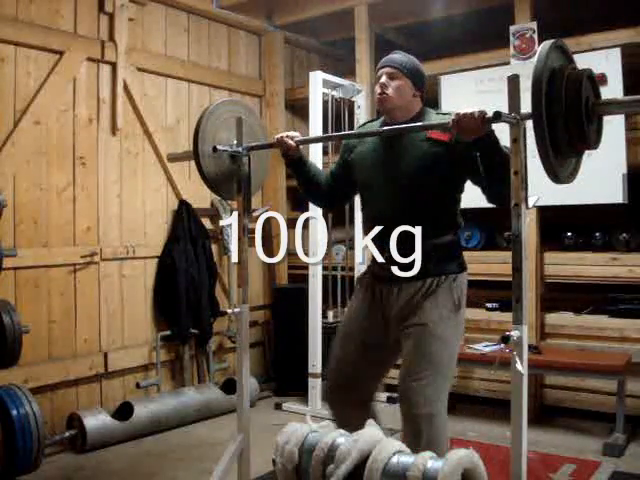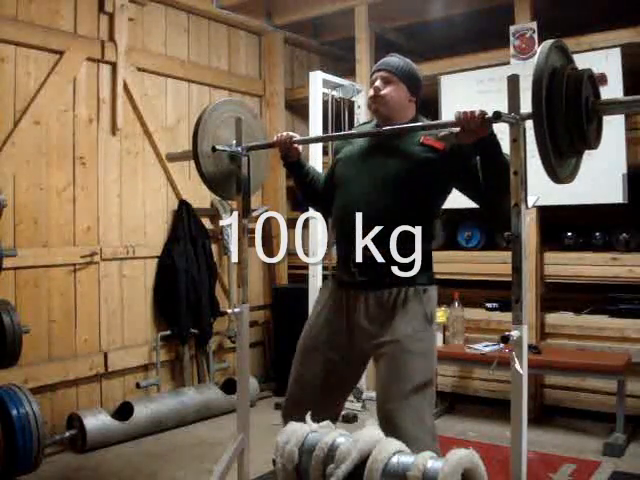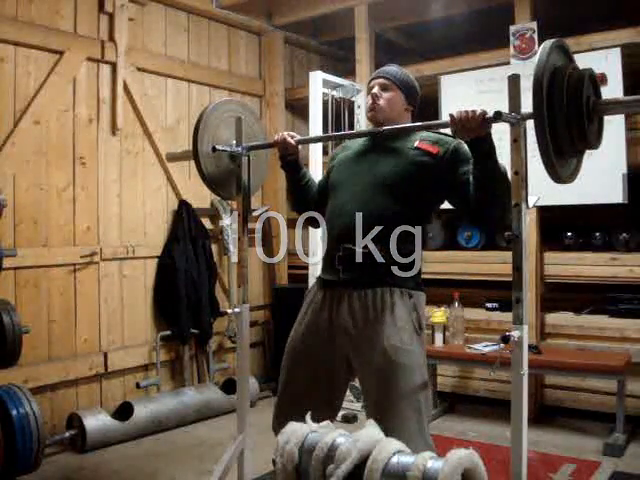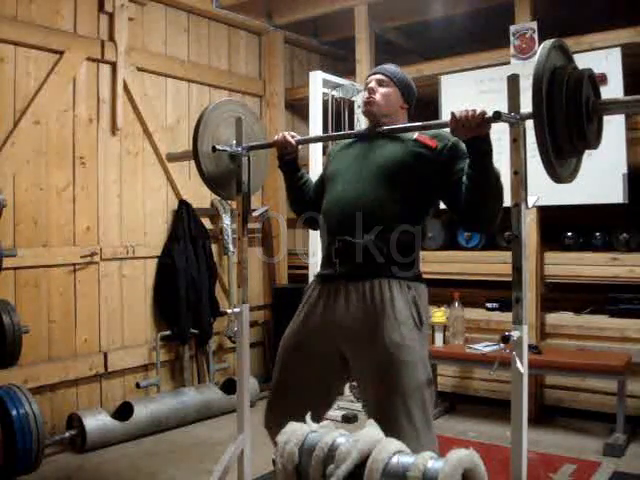
dt=0.4s
person 1, frame 1
left shoulder: (450, 132)
right shoulder: (360, 140)
left elbow: (505, 193)
right elbow: (329, 195)
left wrist: (483, 138)
right wrist: (295, 158)
left hip: (434, 284)
right hip: (377, 281)
left knee: (421, 403)
right knee: (343, 392)
person 1, frame 2
left shoulder: (443, 141)
right shoulder: (349, 142)
left elbow: (498, 203)
left wrist: (484, 141)
right wrist: (293, 161)
left hip: (402, 295)
right hip: (341, 291)
left knee: (404, 424)
right knee: (302, 413)
person 1, frame 3
left shoulder: (438, 148)
right shoulder: (347, 150)
left elbow: (491, 212)
right elbow: (314, 207)
left wrist: (480, 144)
right wrist: (291, 162)
left hip: (388, 300)
right hip: (325, 295)
left knee: (401, 437)
right knee: (293, 425)
person 1, frame 4
left shoulder: (434, 145)
right shoulder: (341, 150)
left elbow: (480, 216)
right elbow: (310, 209)
left wrist: (478, 145)
right wrist: (289, 162)
left hip: (387, 294)
right hip: (324, 291)
left knee: (404, 438)
right knee: (285, 422)
